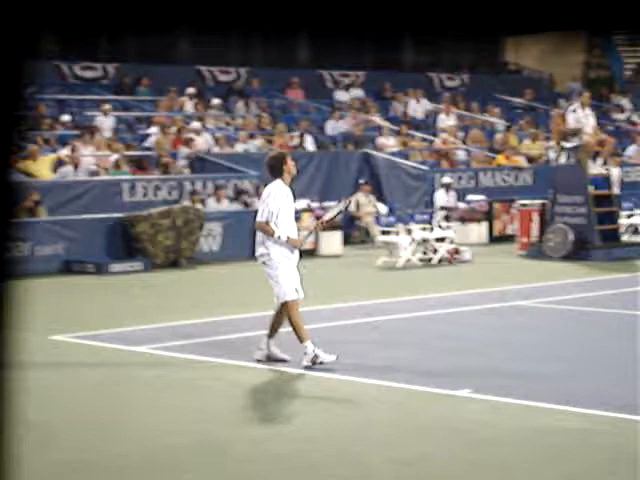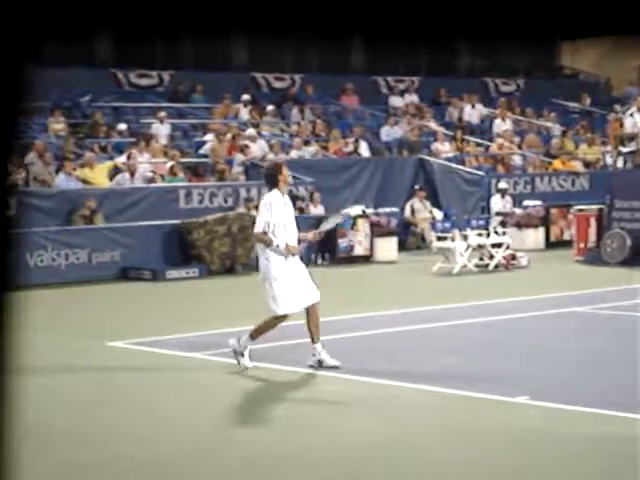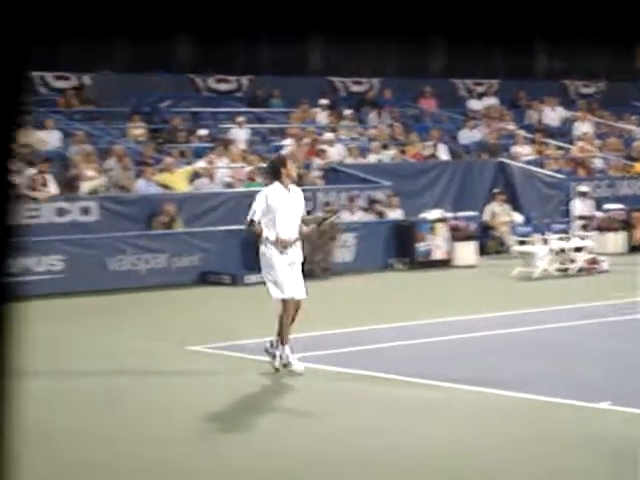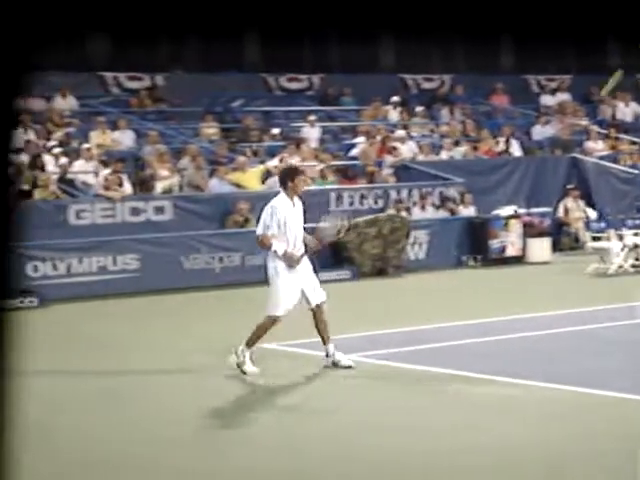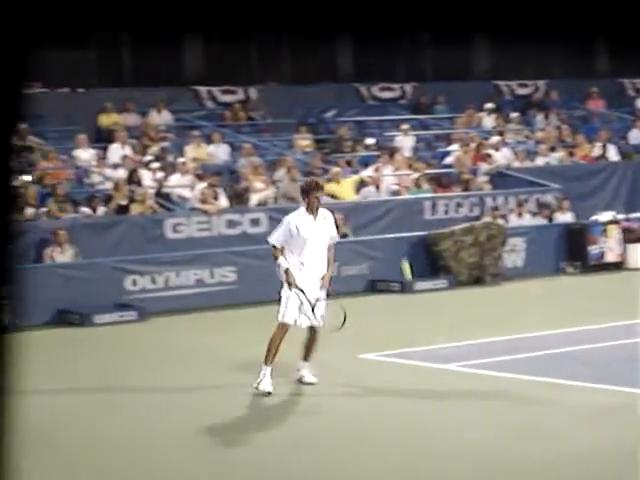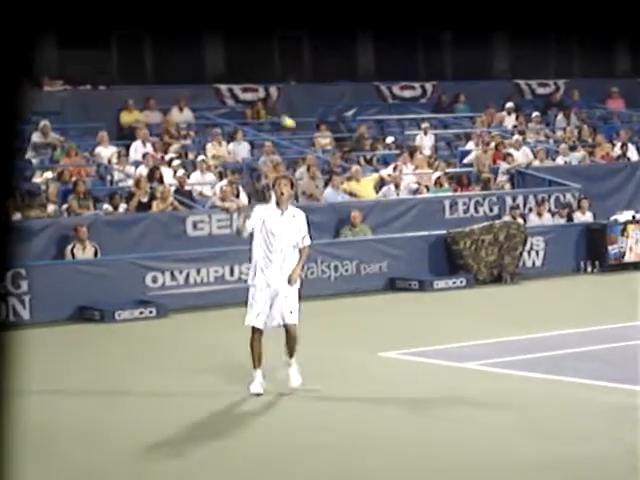
dt=0.4s
person 1, frame 1
left shoulder: (286, 191)
right shoulder: (273, 191)
right elbow: (260, 225)
right wrist: (287, 239)
left hip: (286, 255)
right hip: (275, 255)
left knee: (287, 303)
right knee: (290, 302)
left ankle: (267, 347)
right ankle: (311, 352)
person 1, frame 2
left shoulder: (285, 200)
right shoulder: (270, 201)
right elbow: (259, 234)
left wrist: (305, 236)
right wrist: (285, 246)
left hip: (292, 263)
right hip: (276, 266)
left knee: (312, 305)
right knee: (283, 314)
left ankle: (318, 354)
right ankle: (241, 344)
person 1, frame 3
left shoulder: (297, 193)
right shoulder: (266, 194)
right elbow: (252, 223)
left wrist: (305, 229)
right wrist: (274, 238)
left hip: (293, 254)
right hip: (273, 255)
left knee: (297, 302)
right knee: (291, 301)
left ankle: (277, 347)
right ankle: (285, 352)
person 1, frame 4
left shoulder: (297, 203)
right shoulder: (275, 207)
right elbow: (262, 238)
left wrist: (310, 240)
right wrist: (285, 253)
left hip: (302, 264)
right hip: (282, 268)
left knee: (318, 306)
right knee: (274, 316)
left ankle: (331, 353)
right ankle: (243, 352)
person 1, frame 5
left shoulder: (327, 217)
right shoulder: (291, 221)
left elbow: (330, 246)
right elbow: (275, 248)
left wrist: (328, 271)
right wrist: (286, 269)
left hip: (317, 281)
right hip: (295, 281)
left knee: (315, 328)
right knee: (283, 326)
left ankle: (303, 368)
right ankle: (265, 373)
person 1, frame 6
left shoulder: (299, 216)
right shoulder: (261, 212)
left elbow: (304, 246)
right elbow: (243, 230)
left wrist: (299, 267)
right wrist: (243, 223)
left hip: (287, 280)
right hip: (261, 279)
left knee: (291, 327)
right knee: (257, 328)
left ankle: (292, 361)
right ankle: (258, 375)
